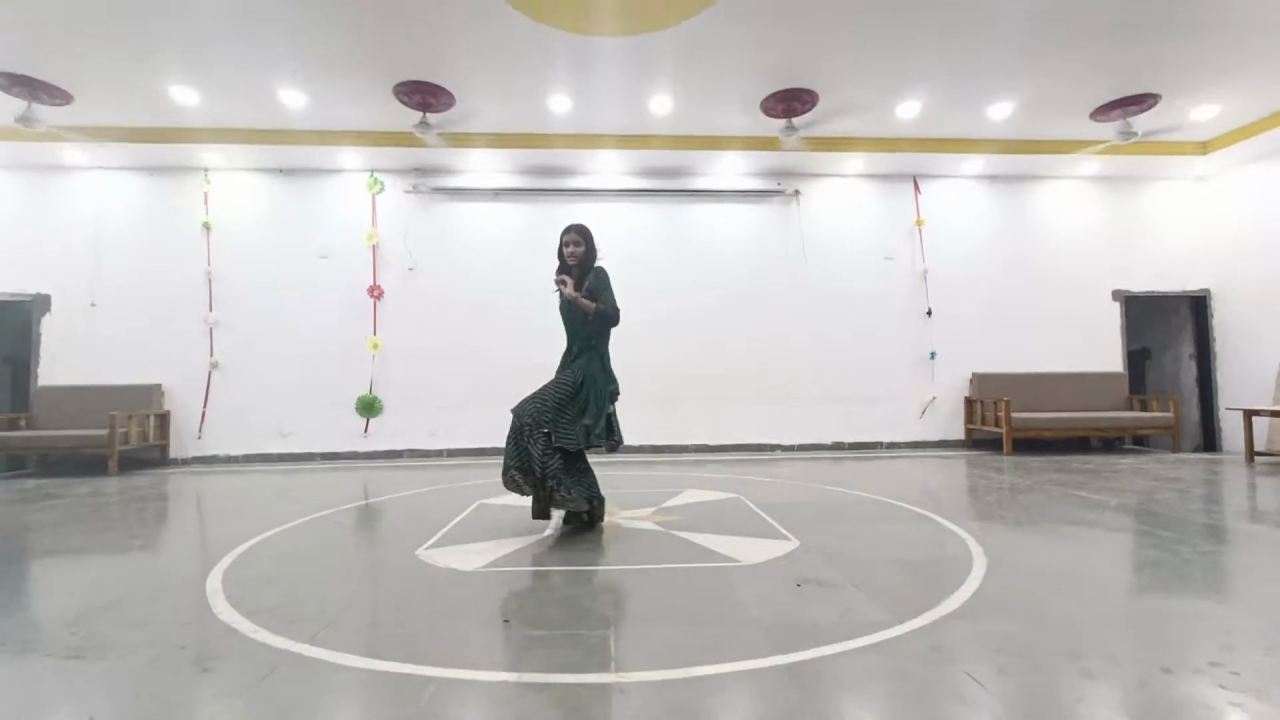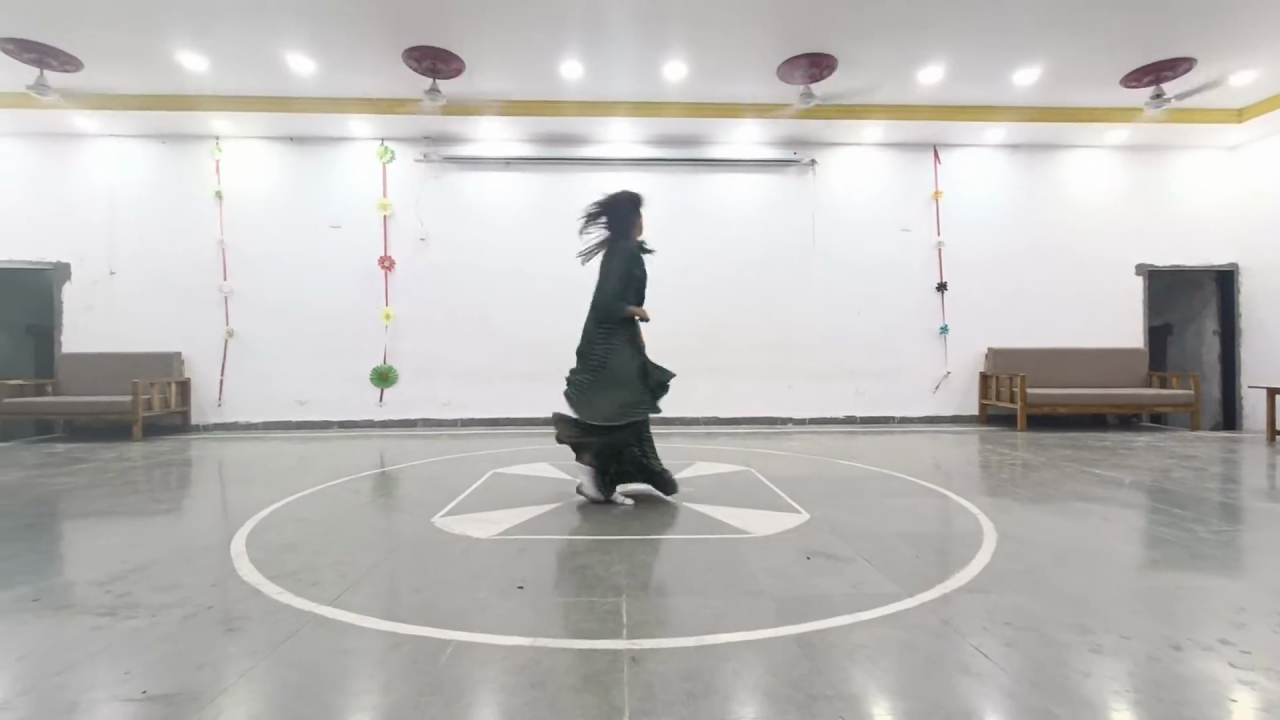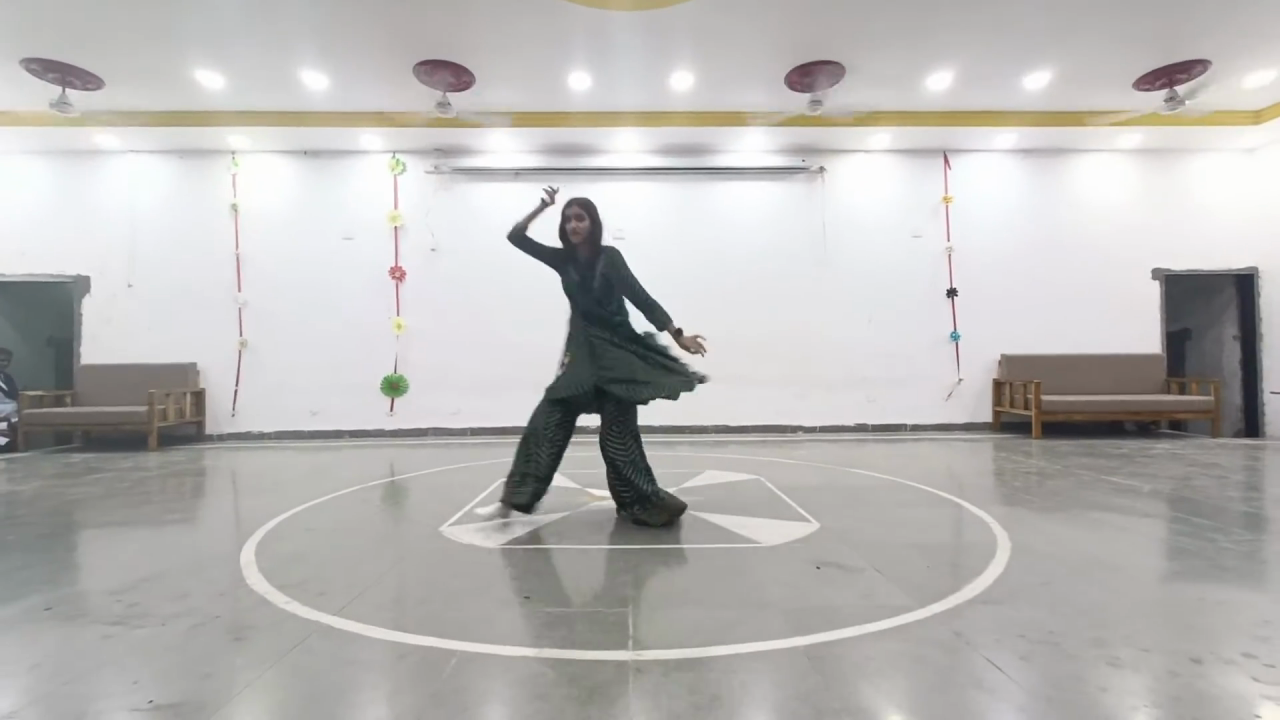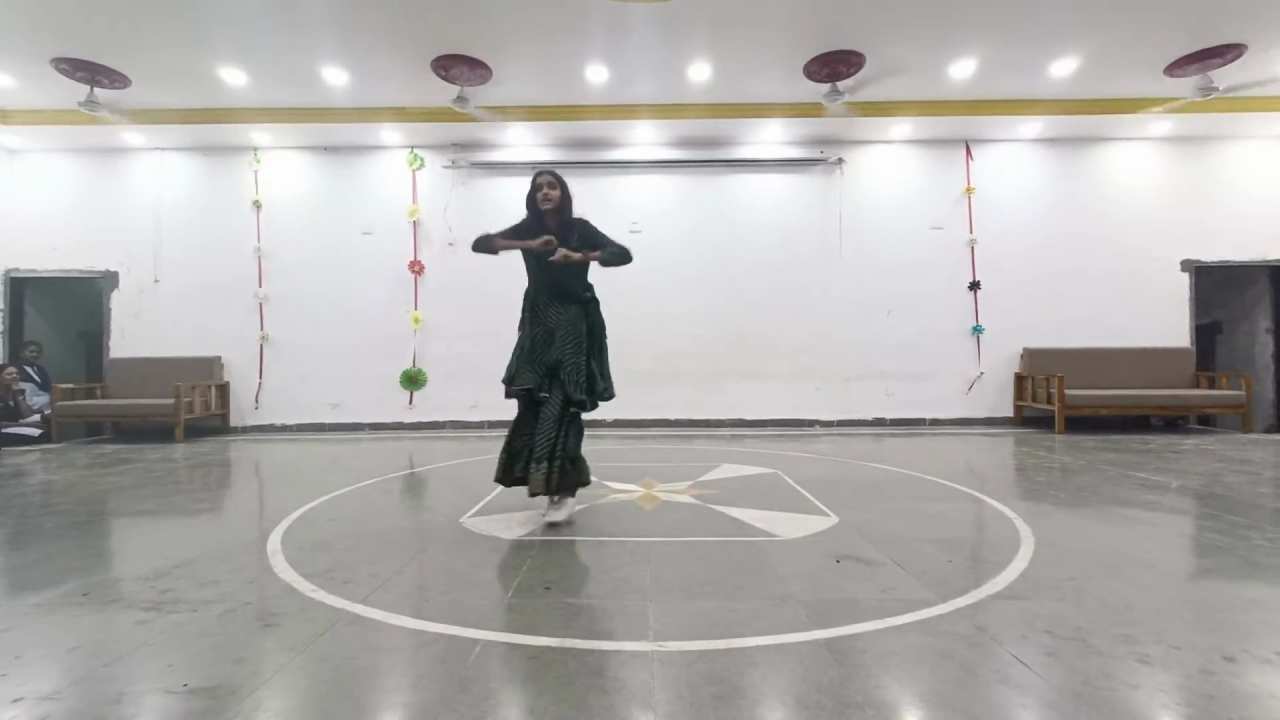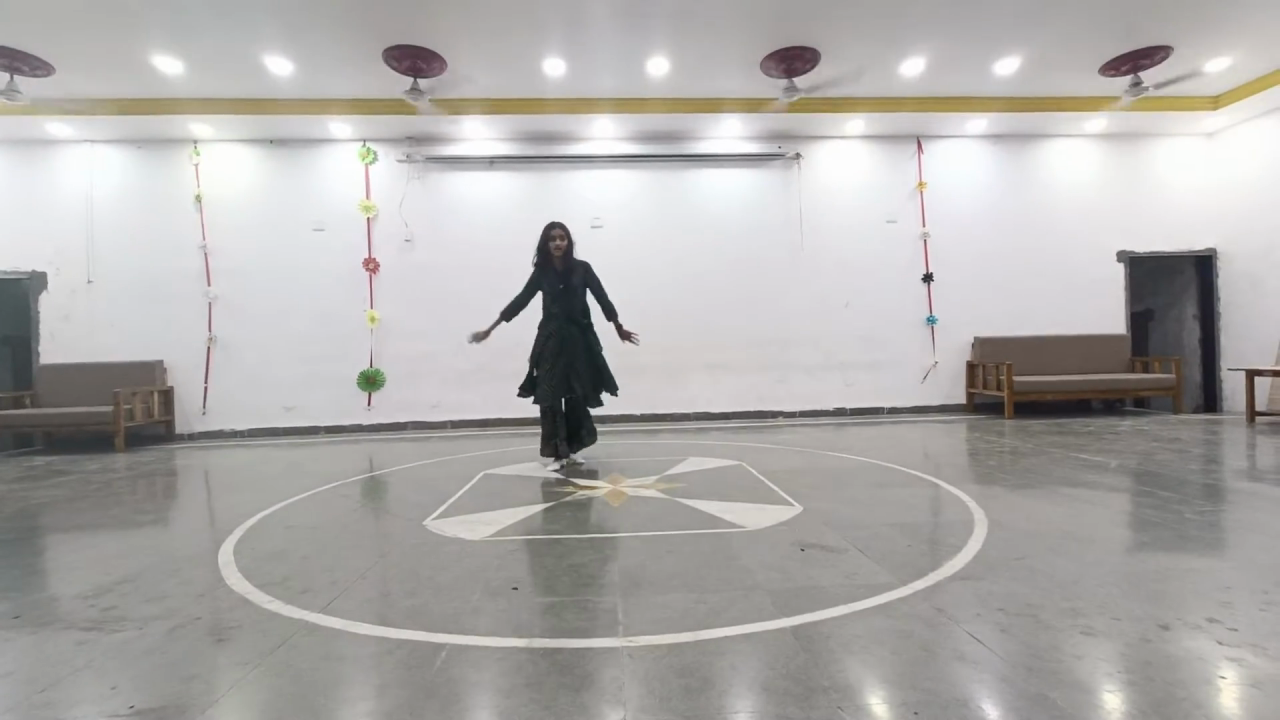
dt=1s
person 1, frame 1
left shoulder: (598, 276)
right shoulder: (567, 279)
left elbow: (612, 317)
left wrist: (577, 300)
left hip: (587, 367)
right hip: (573, 363)
left knee: (532, 419)
right knee: (564, 435)
left ankle: (561, 497)
right ankle: (583, 506)
person 1, frame 2
left shoulder: (627, 251)
right shoulder: (626, 251)
right elbow: (605, 303)
left wrist: (633, 318)
right wrist: (636, 312)
left hip: (613, 338)
right hip: (608, 340)
left knee: (632, 407)
right knee: (625, 409)
left ankle: (603, 482)
person 1, frame 3
left shoulder: (609, 257)
right shoulder: (563, 258)
left elbow: (640, 297)
right elbow: (515, 237)
left wrist: (677, 334)
right wrist: (540, 208)
left hip: (617, 350)
right hip: (581, 351)
left knee: (619, 431)
right knee: (547, 421)
left ankle: (644, 502)
right ankle: (513, 498)
person 1, frame 4
left shoulder: (579, 228)
right shoulder: (528, 229)
left elbow: (623, 255)
right elbow: (479, 244)
left wrist: (582, 256)
right wrist: (528, 245)
left hip: (575, 320)
right hip: (538, 321)
left knee: (563, 399)
right knee: (533, 397)
left ankle: (562, 487)
right ankle: (548, 482)
person 1, frame 5
left shoulder: (582, 269)
right shoulder: (541, 272)
left elbow: (602, 300)
right elbow: (519, 301)
left wrist: (619, 329)
right wrist: (489, 330)
left hip: (580, 338)
right hip: (551, 339)
left knee: (578, 396)
right knee: (550, 397)
left ankle: (572, 447)
right ankle: (556, 452)
